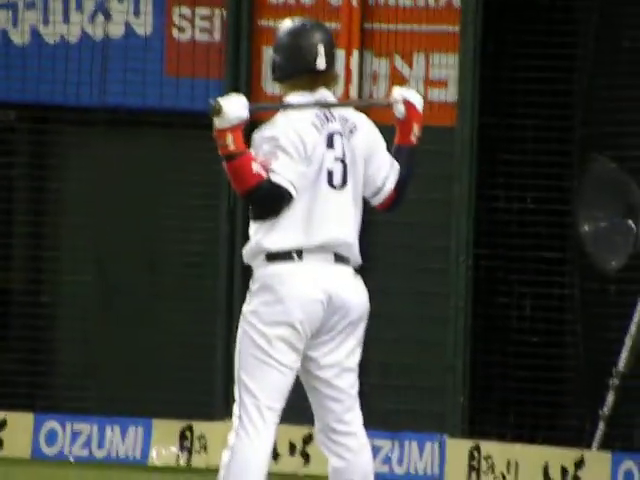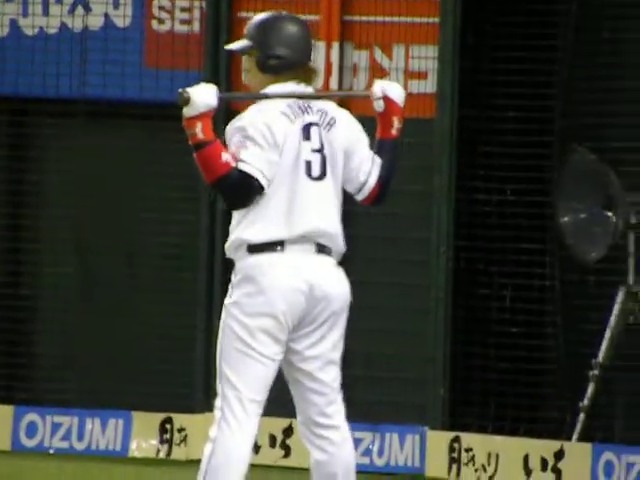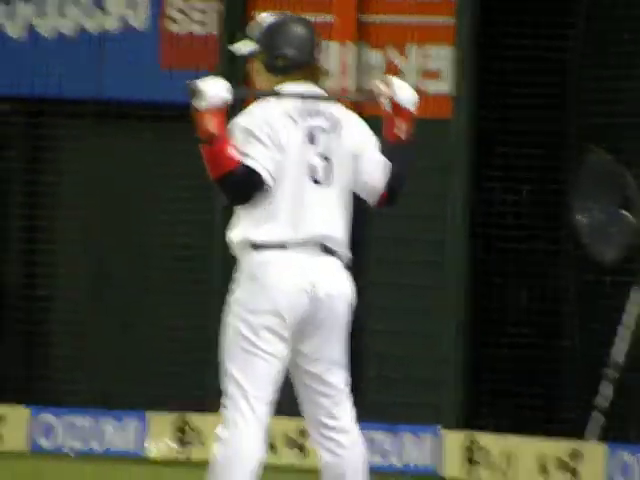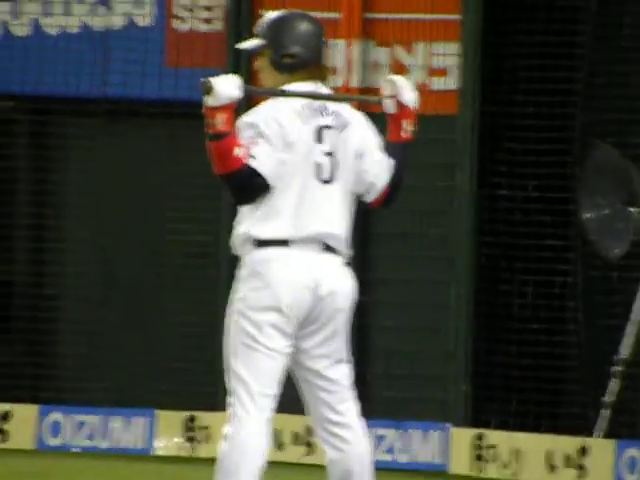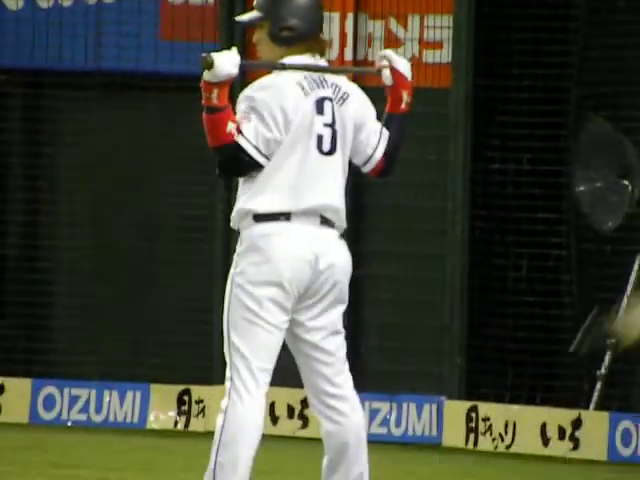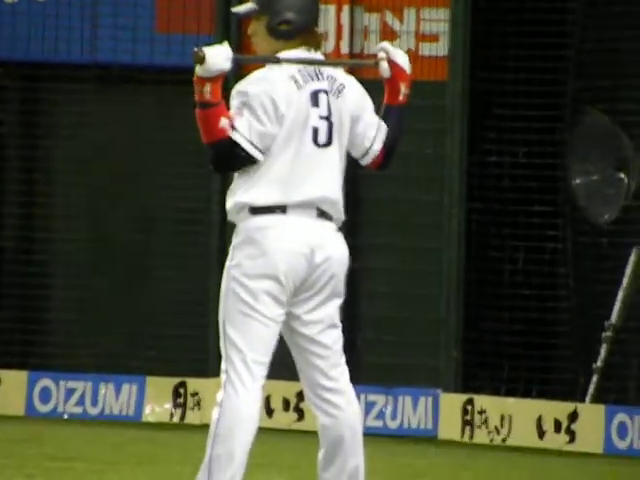
dt=0.3s
person 1, frame 1
left shoulder: (286, 126)
right shoulder: (359, 125)
left elbow: (265, 202)
right elbow: (390, 195)
left wrist: (230, 137)
right wrist: (409, 125)
left hip: (286, 283)
right hip: (342, 284)
left knee: (255, 416)
right knee: (342, 418)
person 1, frame 2
left shoulder: (261, 117)
right shoulder: (339, 119)
left elbow: (236, 190)
right elbow: (376, 188)
left wrist: (199, 125)
right wrist: (390, 120)
left hip: (268, 274)
right hip: (324, 276)
left knee: (237, 409)
right knee: (325, 412)
person 1, frame 3
left shoulder: (265, 116)
right shoulder: (347, 122)
left elbow: (238, 187)
right elbow: (386, 191)
left wrist: (210, 119)
right wrist: (399, 120)
left hip: (272, 273)
right hip: (329, 277)
left knee: (245, 410)
right knee: (334, 413)
person 1, frame 4
left shoulder: (271, 115)
right shoulder: (352, 121)
left elbow: (243, 187)
right elbow: (384, 191)
left wrist: (219, 115)
right wrist: (402, 121)
left hip: (274, 270)
right hip: (330, 274)
left knee: (249, 407)
right knee: (337, 408)
person 1, frame 5
left shoulder: (270, 90)
right shoulder: (348, 93)
left elbow: (233, 163)
right elbow: (382, 161)
left wrist: (215, 91)
right wrist: (400, 92)
left hip: (272, 244)
right hip: (326, 248)
left knee: (247, 381)
right knee: (333, 381)
person 1, frame 6
left shoulder: (263, 85)
right shoulder: (347, 87)
left elbow: (228, 159)
right elbow: (380, 154)
left wrist: (208, 87)
right wrist: (397, 86)
left hip: (269, 238)
right hip: (324, 242)
left knee: (242, 374)
right knee: (329, 376)
